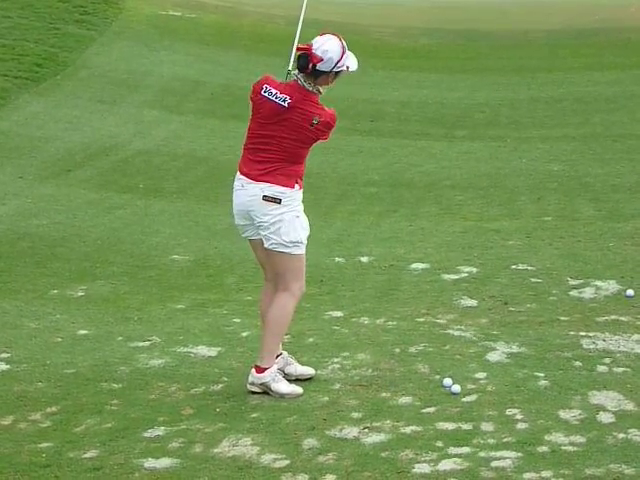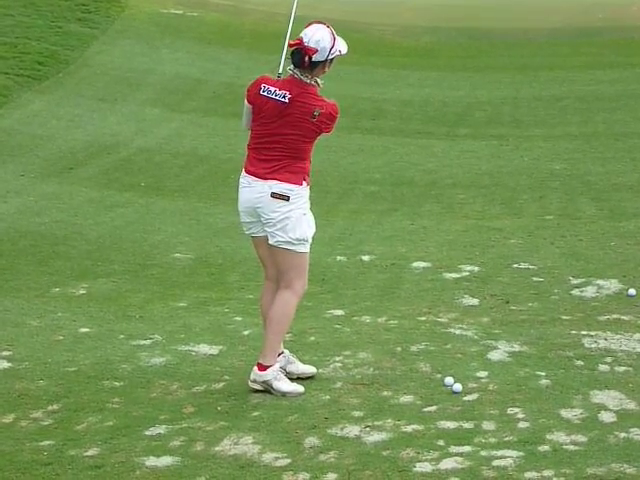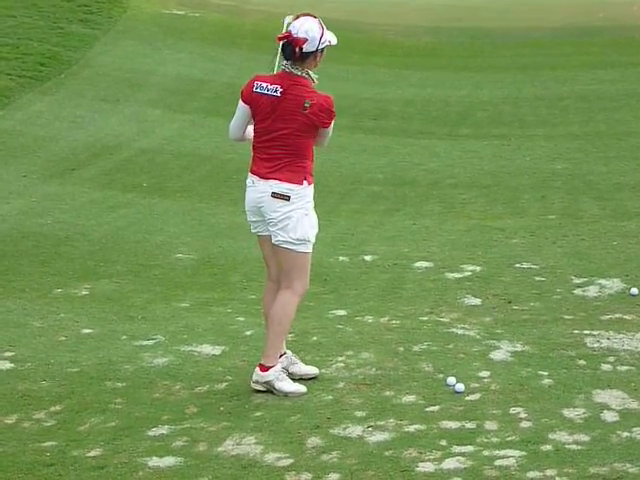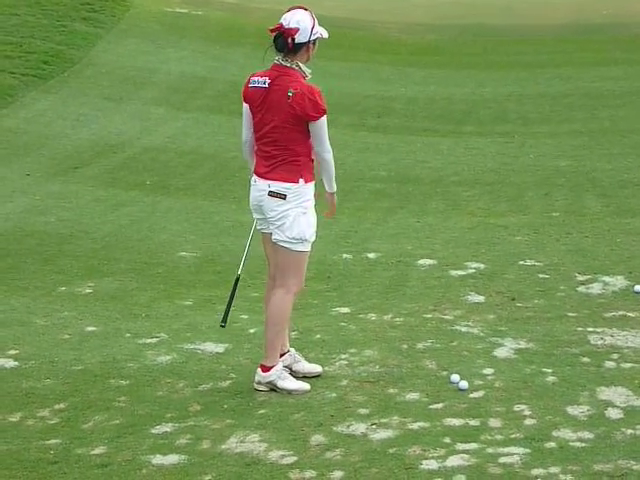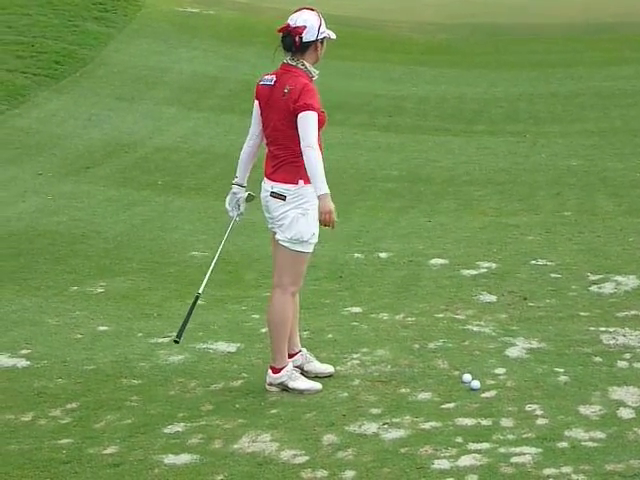
dt=0.4s
person 1, frame 1
left shoulder: (263, 87)
right shoulder: (324, 119)
left hip: (245, 190)
right hip: (278, 200)
left knee: (273, 280)
right knee: (291, 287)
left ankle: (275, 355)
right ankle: (262, 371)
person 1, frame 2
left shoulder: (260, 87)
right shoulder: (326, 110)
left hip: (250, 188)
right hip: (285, 197)
left knee: (274, 279)
right knee: (294, 285)
left ankle: (277, 354)
right ankle: (265, 368)
person 1, frame 3
left shoulder: (256, 85)
right shoulder: (321, 103)
left elbow: (235, 133)
left hip: (257, 189)
right hip: (290, 196)
left knee: (276, 279)
right knee: (295, 286)
left ankle: (280, 354)
right ankle: (266, 369)
person 1, frame 4
left shoulder: (254, 83)
right shoulder: (308, 94)
left elbow: (247, 140)
right elbow: (322, 151)
right wrist: (331, 190)
left hip: (263, 187)
right hip: (291, 194)
left knee: (279, 279)
right knee: (288, 285)
left ankle: (283, 353)
right ankle: (268, 370)
person 1, frame 5
left shoulder: (268, 82)
right shoulder: (304, 88)
left elbow: (253, 137)
right elbow: (309, 146)
left wrist: (239, 184)
right wrist: (324, 196)
left hip: (274, 188)
right hip: (296, 193)
left knee: (289, 280)
right knee: (286, 286)
left ankle: (294, 354)
right ankle: (278, 371)
